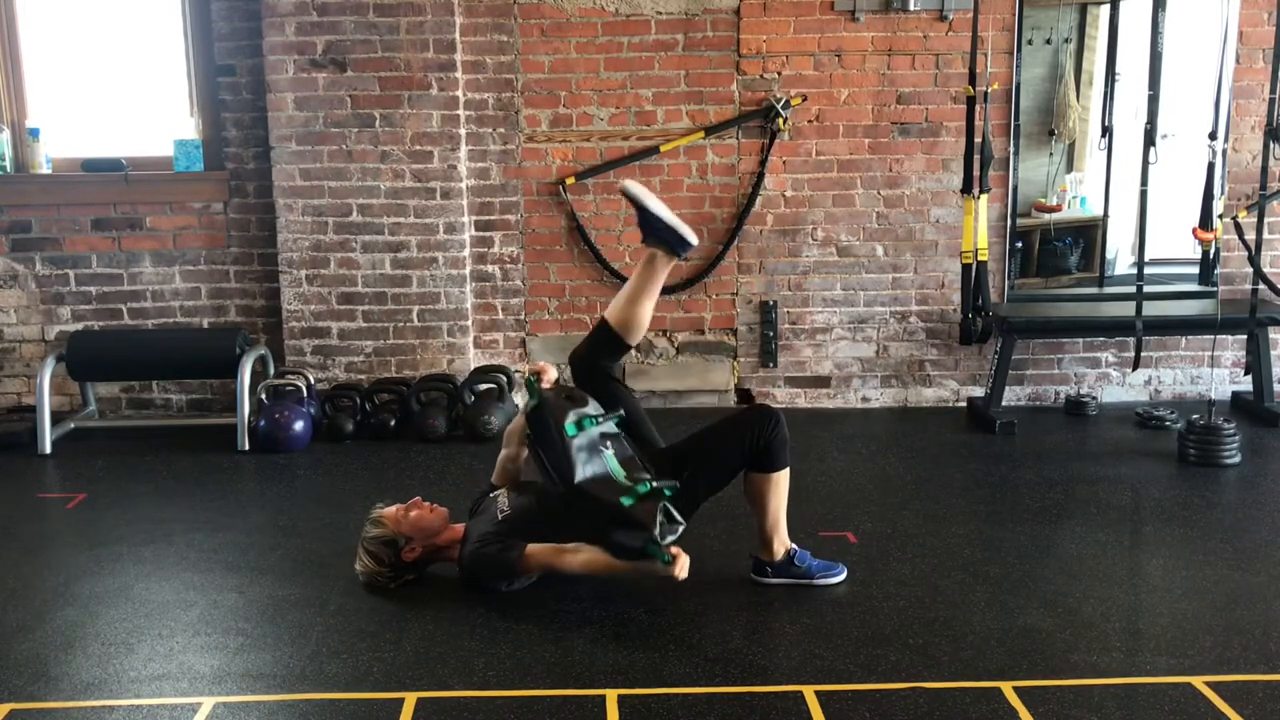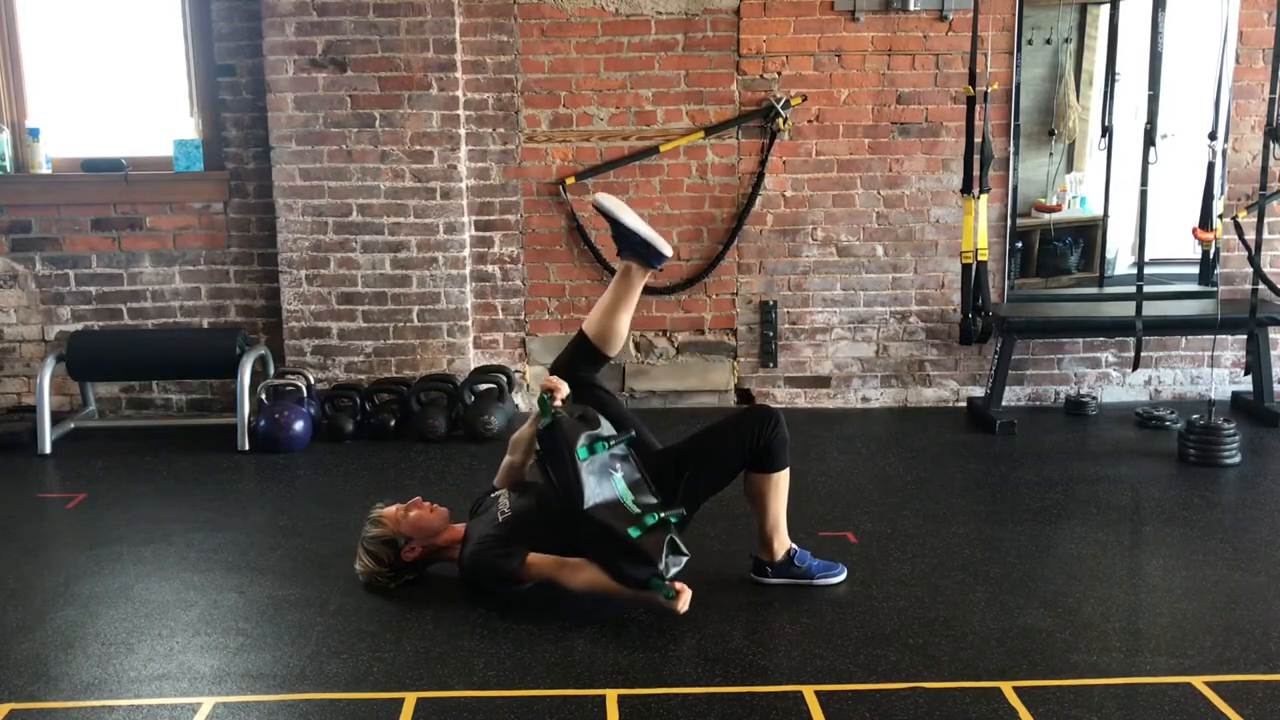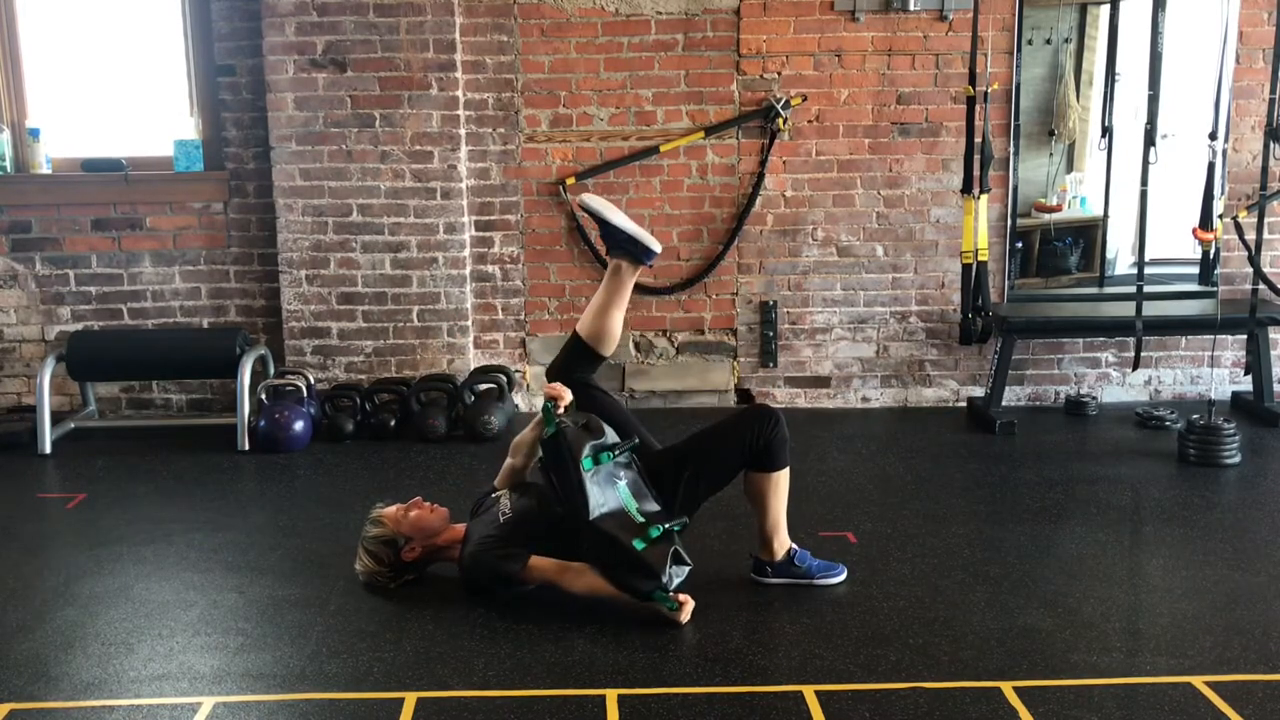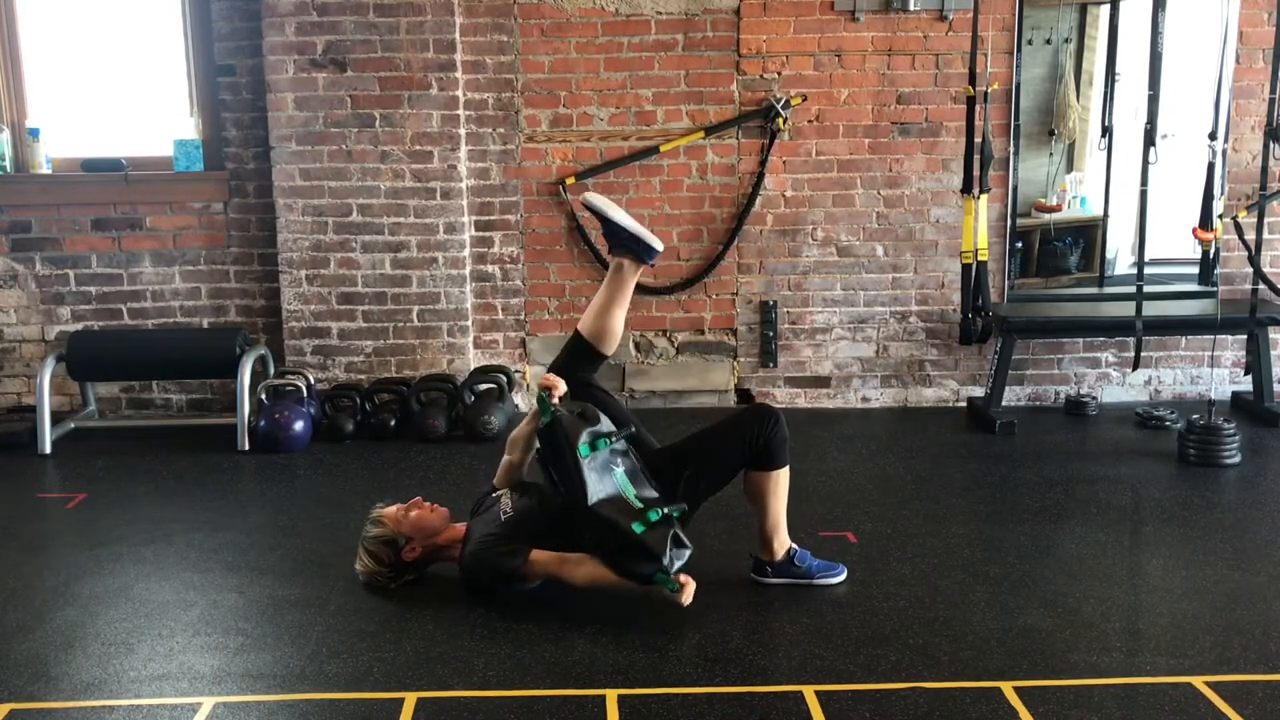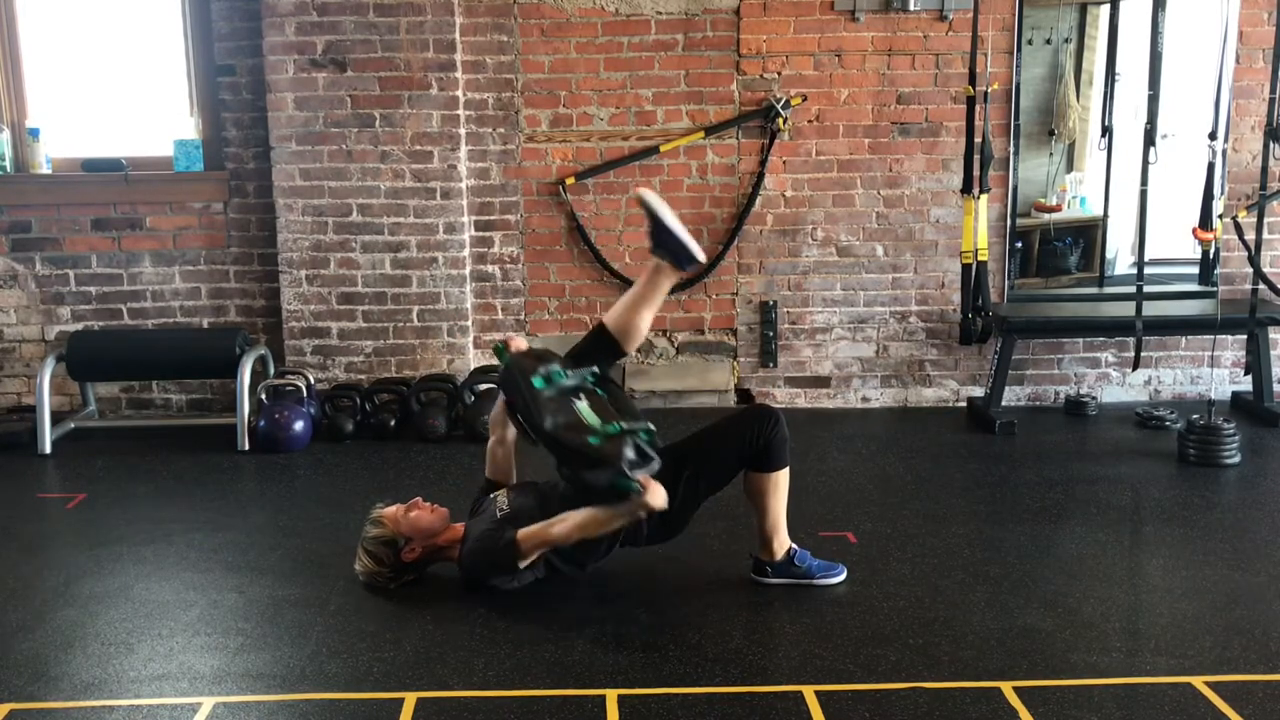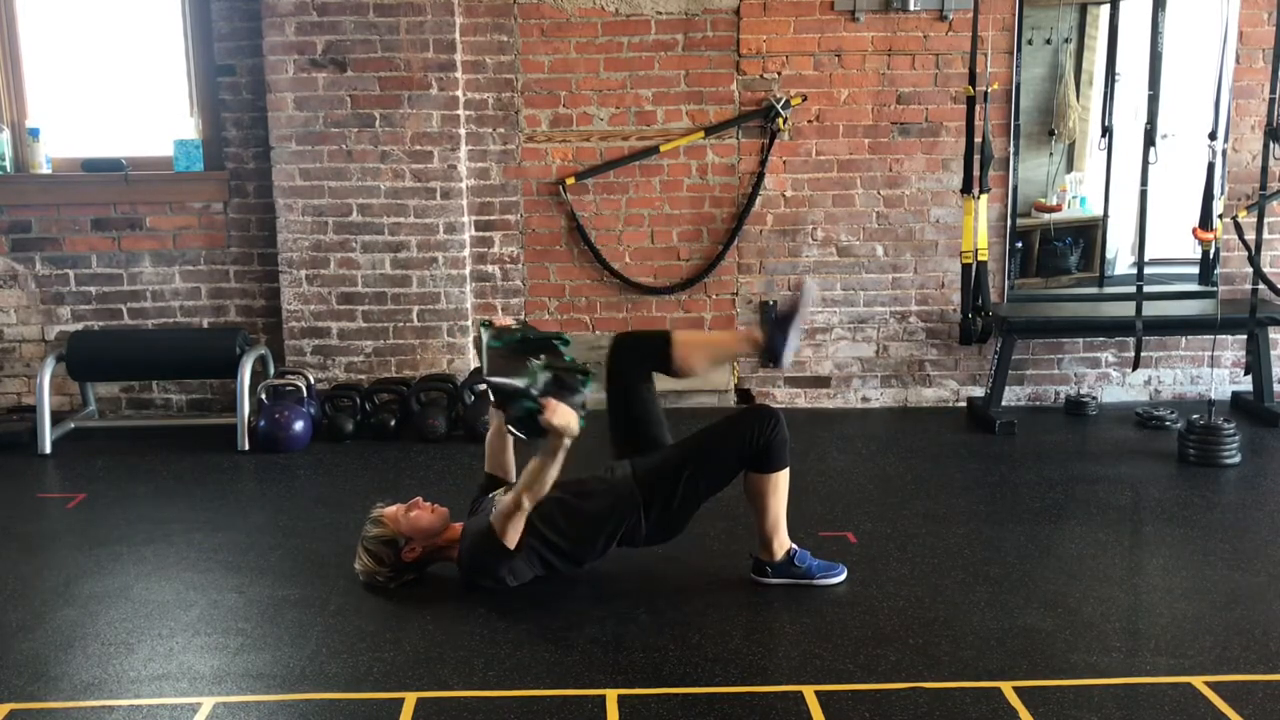
dt=0.3s
person 1, frame 1
left shoulder: (484, 513)
right shoulder: (482, 557)
left elbow: (511, 450)
right elbow: (564, 558)
right wrist: (655, 565)
left knee: (590, 362)
right knee: (762, 423)
left ankle: (663, 253)
right ankle: (776, 558)
person 1, frame 2
left shoulder: (486, 511)
right shoulder: (482, 558)
left elbow: (516, 455)
right elbow: (566, 572)
left wrist: (547, 407)
right wrist: (655, 591)
right hip: (654, 496)
left knee: (572, 372)
right knee: (763, 425)
left ankle: (637, 262)
right ankle: (776, 559)
person 1, frame 3
left shoulder: (486, 512)
right shoulder: (481, 559)
left elbow: (518, 458)
right elbow: (567, 575)
left wrist: (549, 412)
right wrist: (658, 599)
right hip: (654, 495)
left knee: (567, 375)
right knee: (763, 423)
left ankle: (625, 262)
person 1, frame 4
left shoulder: (485, 512)
right shoulder: (482, 559)
left elbow: (515, 454)
right elbow: (568, 568)
left wrist: (543, 405)
right wrist: (657, 584)
left knee: (567, 375)
right knee: (763, 423)
left ankle: (627, 262)
right ankle: (776, 558)
person 1, frame 5
left shoulder: (483, 514)
right shoulder: (482, 556)
left elbow: (500, 440)
right elbow: (555, 534)
right wrist: (634, 506)
right hip: (649, 491)
left knee: (580, 368)
right knee: (762, 423)
left ankle: (666, 264)
right ankle: (777, 558)
person 1, frame 6
left shoulder: (479, 515)
right shoulder: (481, 560)
left elbow: (499, 450)
right elbow: (525, 500)
right wrist: (558, 441)
left hip: (632, 477)
right hip: (649, 503)
left knee: (629, 349)
right knee: (762, 424)
left ankle: (767, 338)
right ankle: (776, 559)
